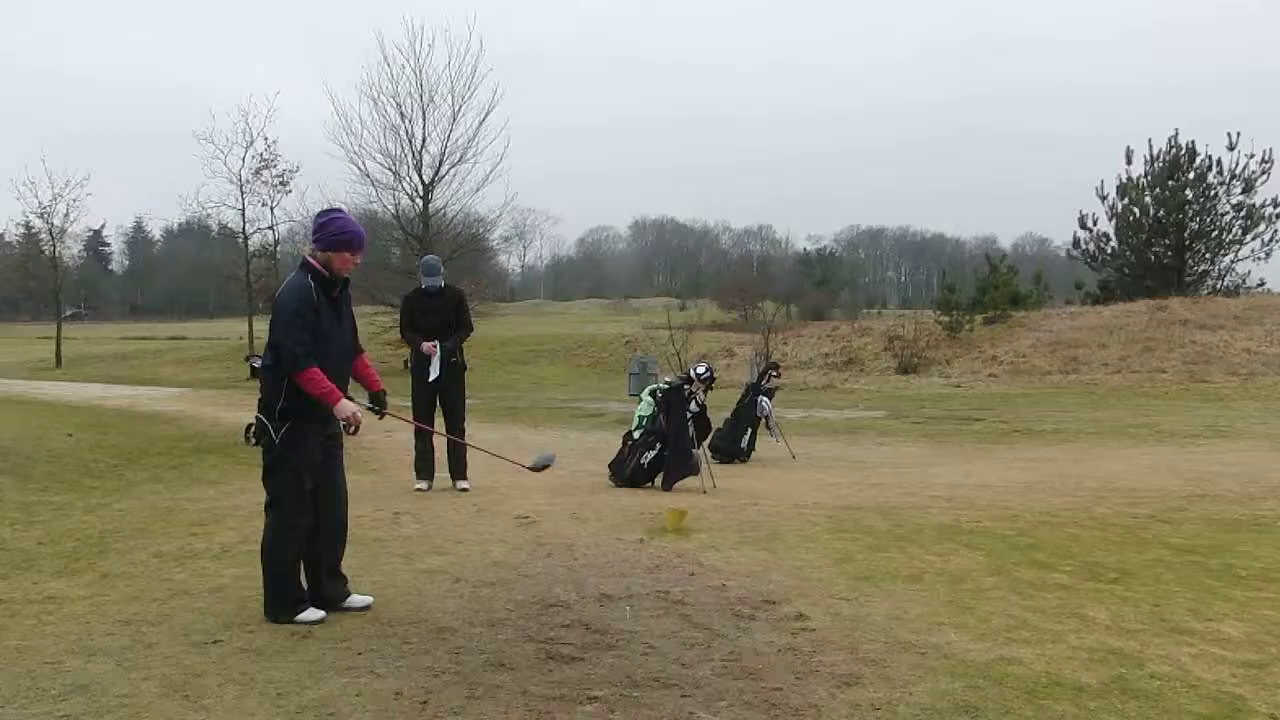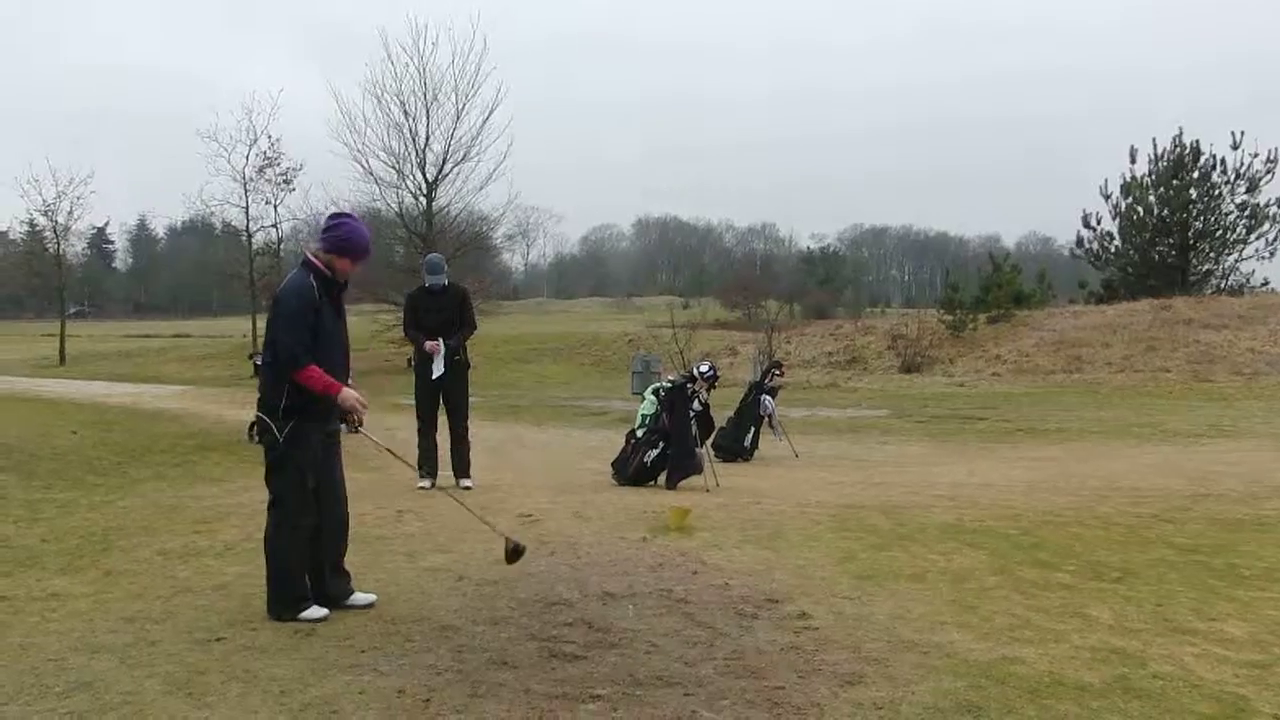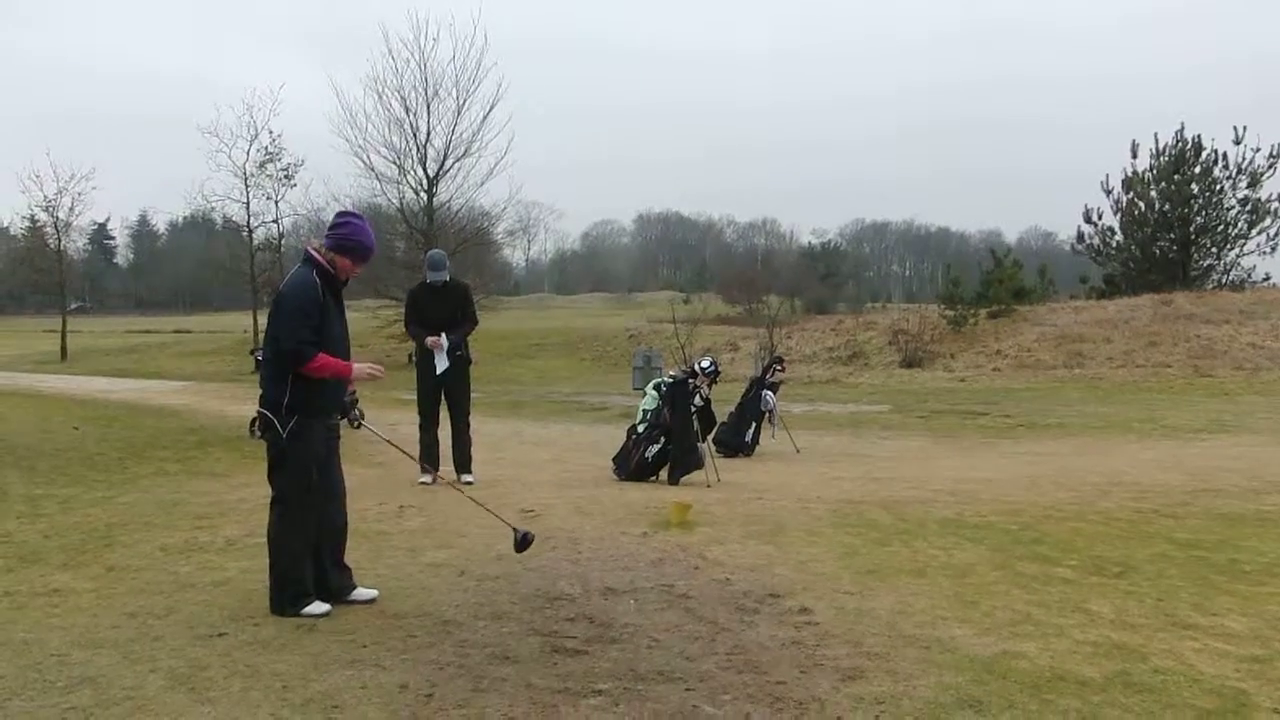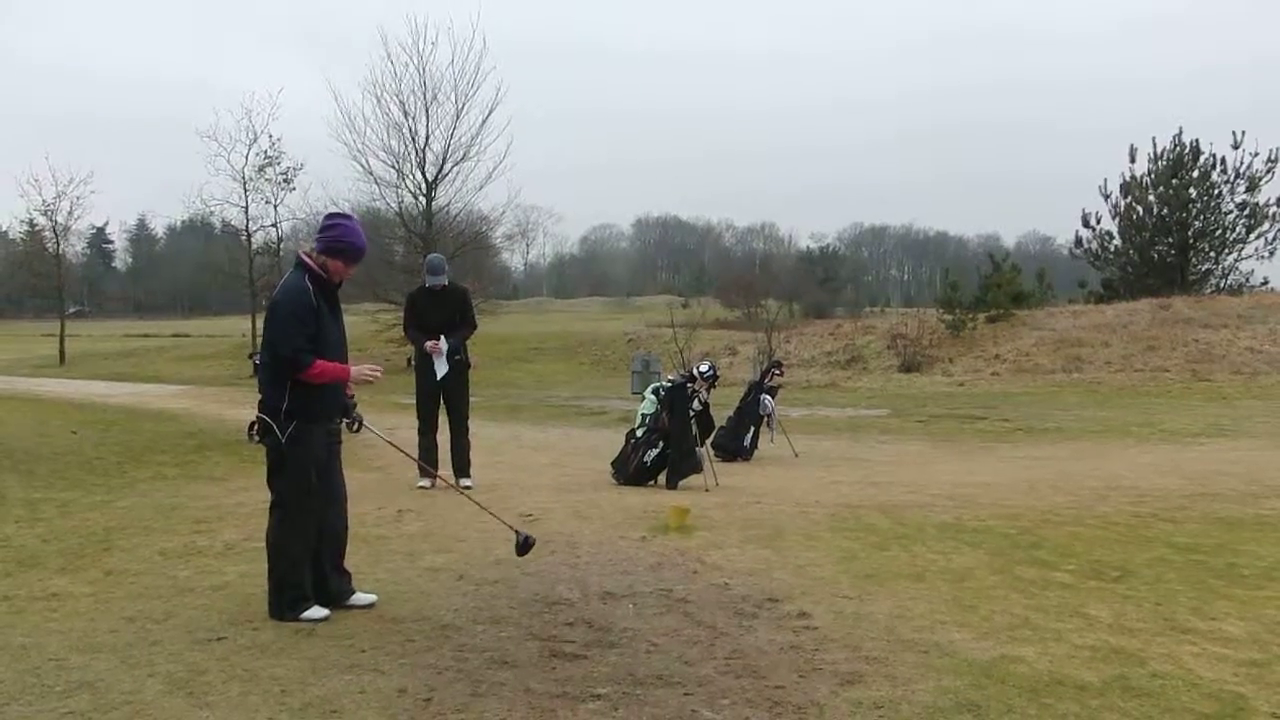
dt=0.3s
person 1, frame 1
left shoulder: (338, 290)
right shoulder: (298, 292)
left elbow: (350, 350)
right elbow: (296, 361)
left wrist: (374, 388)
right wrist: (336, 401)
left hip: (324, 419)
right hip: (290, 420)
left knee: (331, 508)
right knee: (290, 513)
left ankle: (329, 589)
right ankle: (284, 602)
person 1, frame 2
left shoulder: (331, 288)
right shoulder: (297, 291)
right elbow: (292, 360)
left wrist: (341, 397)
right wrist: (338, 391)
left hip: (322, 417)
right hip: (291, 419)
left knee: (332, 507)
right knee: (293, 510)
left ankle: (332, 587)
right ankle: (288, 599)
person 1, frame 3
left shoulder: (328, 284)
right shoulder: (301, 286)
right elbow: (299, 355)
left wrist: (342, 391)
right wrist: (348, 372)
left hip: (320, 412)
right hip: (292, 415)
left knee: (330, 500)
right knee: (295, 504)
left ankle: (333, 582)
right ankle: (291, 595)
person 1, frame 4
left shoulder: (323, 288)
right shoulder: (294, 292)
right elbow: (296, 361)
left wrist: (341, 393)
right wrist: (347, 374)
left hip: (321, 417)
right hip: (292, 420)
left knee: (330, 505)
right knee: (295, 510)
left ankle: (332, 587)
right ankle: (290, 600)
person 2, frame 1
left shoulder: (456, 295)
right shoulder: (411, 299)
left elbow: (466, 327)
right elbow: (405, 331)
left wrist: (448, 346)
right wrist: (420, 344)
left hip: (452, 363)
right hip: (422, 365)
left knee: (455, 422)
right knee: (422, 422)
left ankle: (459, 476)
right ankle: (424, 476)
person 2, frame 2
left shoulder: (460, 293)
right shoulder: (414, 297)
left elbow: (470, 325)
right elbow: (409, 329)
left wrist: (452, 344)
right wrist: (423, 343)
left hip: (455, 361)
right hip: (425, 363)
left knee: (459, 420)
right knee: (426, 421)
left ankle: (462, 473)
right ankle: (427, 474)
person 2, frame 3
left shoulder: (461, 289)
right shoulder: (416, 293)
left elbow: (471, 321)
right elbow: (410, 325)
left wrist: (453, 339)
right wrist: (424, 339)
left hip: (456, 357)
right hip: (426, 359)
left knee: (460, 415)
right knee: (427, 416)
left ankle: (464, 469)
right ankle: (428, 469)
person 2, frame 4
left shoulder: (460, 293)
right shoulder: (415, 297)
left elbow: (470, 325)
right elbow: (409, 329)
left wrist: (452, 343)
right wrist: (423, 343)
left hip: (455, 361)
right hip: (425, 363)
left knee: (459, 419)
right knee: (426, 420)
left ankle: (463, 473)
right ankle: (427, 473)
